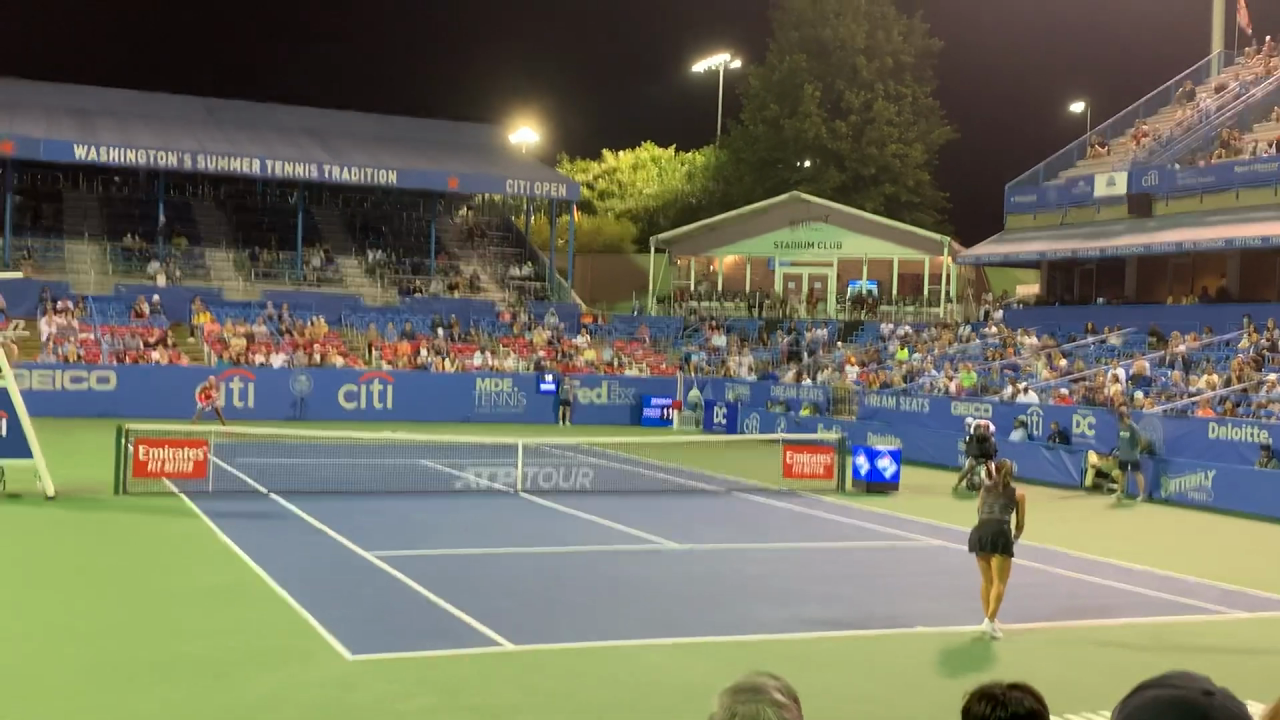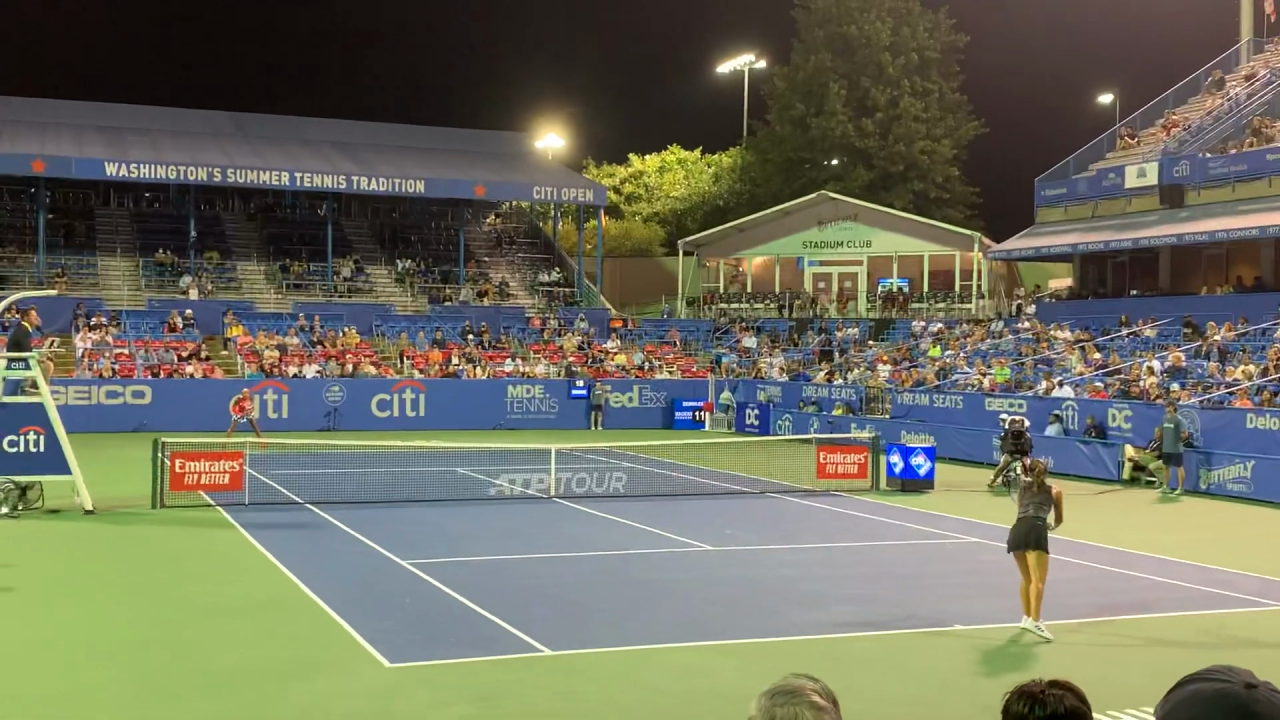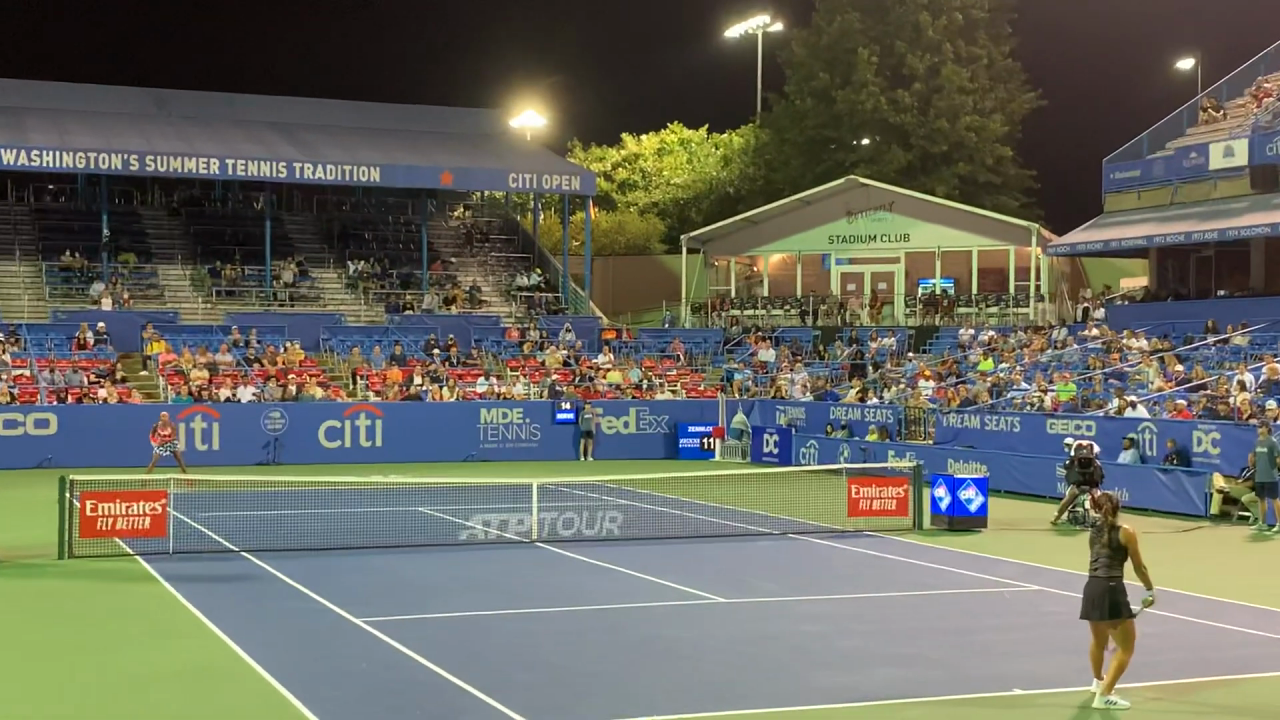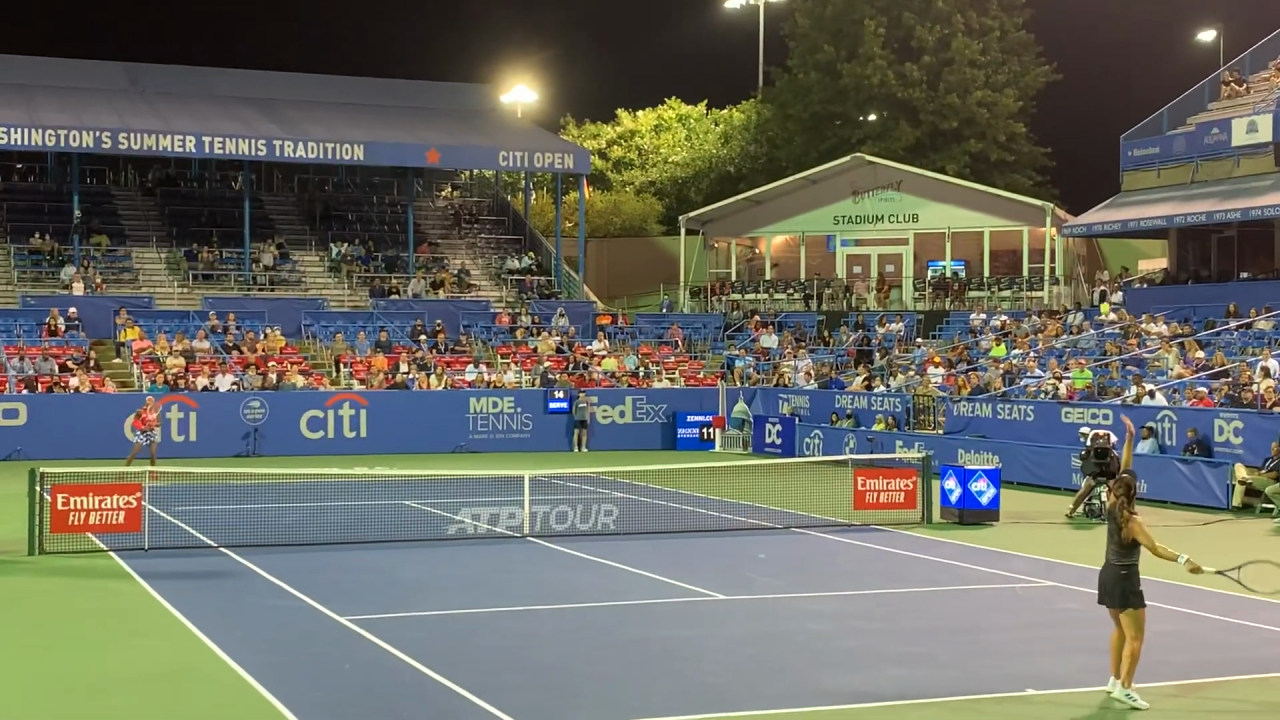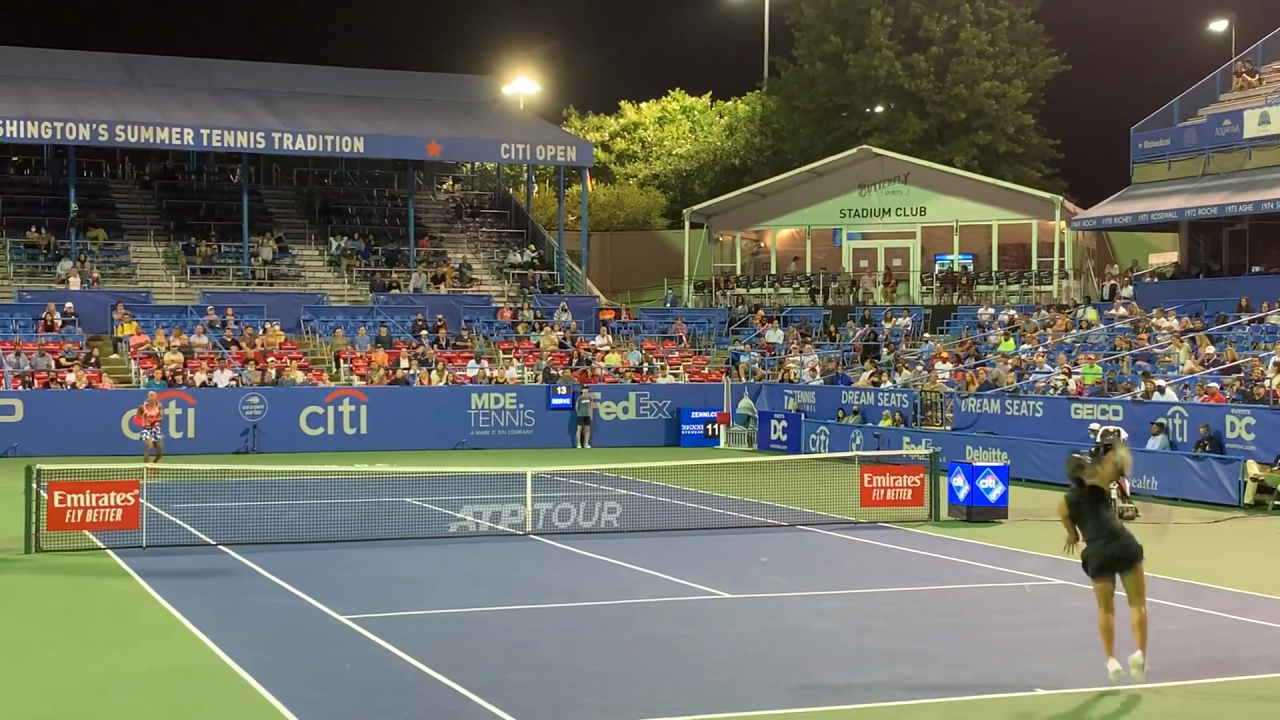
dt=0.7s
person 1, frame 1
left shoulder: (985, 489)
right shoulder: (1017, 494)
right elbow: (1020, 524)
right wrist: (1014, 538)
left hip: (979, 531)
right hip: (999, 533)
left knee: (987, 581)
right knee: (999, 582)
left ankle: (989, 619)
right ankle: (990, 621)
person 1, frame 2
left shoulder: (1023, 488)
right shoulder: (1054, 491)
right elbow: (1059, 519)
right wrist: (1052, 525)
left hip: (1017, 531)
right hip: (1035, 531)
left knee: (1026, 579)
right knee: (1038, 580)
left ankle: (1027, 617)
right ankle: (1034, 621)
person 1, frame 3
left shoulder: (1094, 532)
right shoulder: (1125, 532)
right elbow: (1139, 567)
right wrist: (1150, 591)
left hip: (1091, 590)
right hip: (1111, 592)
left knee: (1099, 641)
right knee: (1125, 649)
left ankle: (1098, 681)
right ankle: (1104, 695)
person 1, frame 4
left shoulder: (1111, 506)
right shoulder: (1132, 520)
left elbow: (1123, 470)
right elbow: (1154, 548)
right wrist: (1183, 560)
left hip: (1107, 576)
right hip: (1125, 580)
left knee: (1120, 630)
right knee: (1134, 638)
left ankle: (1114, 679)
right ankle: (1123, 687)
person 1, frame 5
left shoulder: (1064, 504)
right shoulder: (1096, 487)
left elbow: (1073, 536)
left wrist: (1071, 537)
left hip: (1098, 554)
right hip: (1123, 547)
left knee: (1106, 610)
right knee: (1138, 605)
right ankle: (1139, 654)
